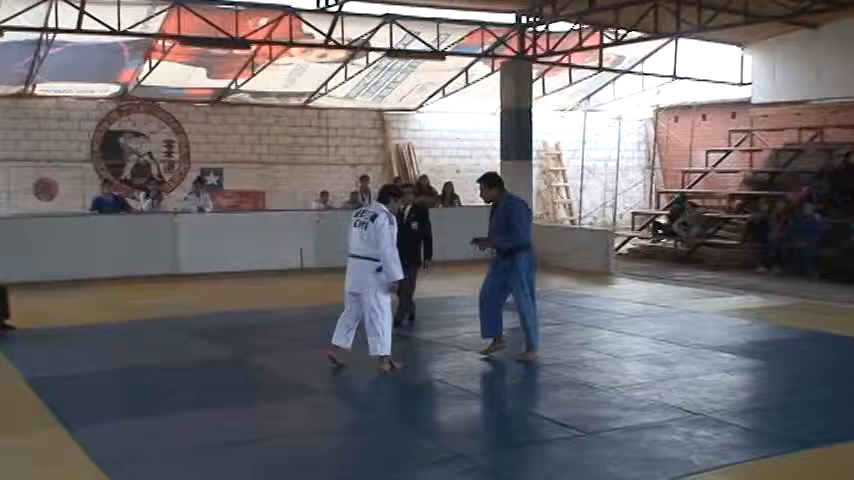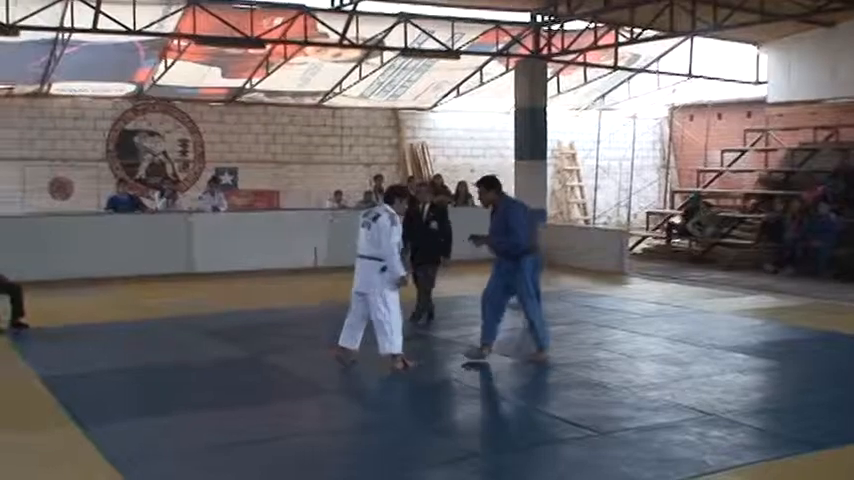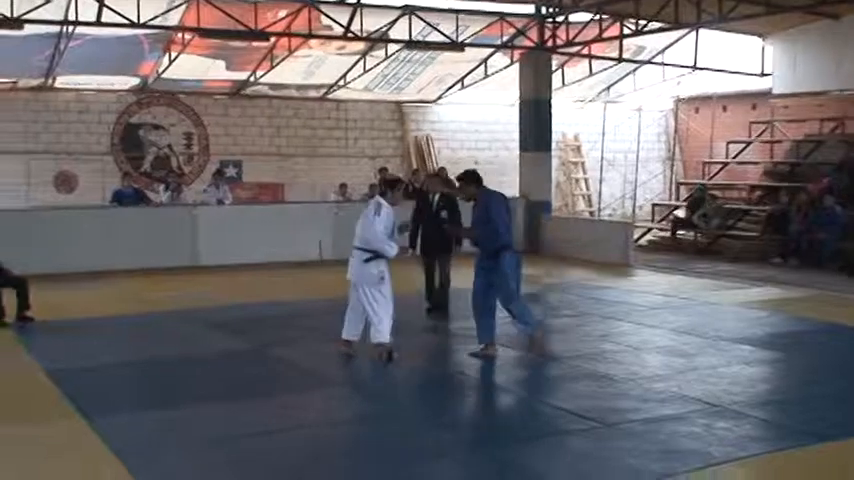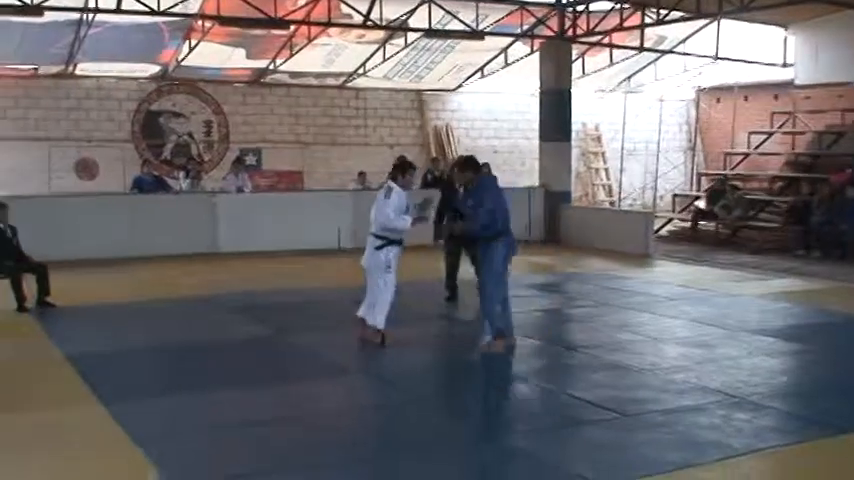
dt=0.2s
person 1, frame 1
left shoulder: (514, 206)
right shoulder: (497, 206)
left elbow: (521, 236)
left wrist: (492, 242)
right wrist: (488, 241)
left hip: (519, 260)
right hip: (503, 259)
left knee: (525, 304)
right knee: (488, 297)
left ankle: (531, 348)
right ankle: (497, 339)
person 1, frame 2
left shoulder: (513, 209)
right shoulder: (498, 209)
left elbow: (518, 239)
left wrist: (488, 241)
right wrist: (486, 240)
left hip: (523, 263)
right hip: (505, 263)
left knee: (531, 306)
right knee: (491, 302)
left ankle: (542, 348)
right ankle: (485, 347)
person 1, frame 3
left shoulder: (494, 201)
right shoulder: (480, 203)
left elbow: (499, 230)
left wrist: (471, 233)
right wrist: (467, 232)
left hip: (503, 258)
right hip: (486, 258)
left knee: (510, 300)
right knee: (481, 301)
left ankle: (534, 331)
right ankle: (489, 345)
person 1, frame 4
left shoulder: (486, 188)
right shoulder: (474, 189)
left elbow: (478, 219)
left wrist: (460, 227)
left hip: (498, 245)
right hip: (487, 244)
left knee: (490, 291)
right knee: (498, 291)
left ankle: (502, 335)
right ankle: (505, 335)
person 2, frame 1
left shoulder: (359, 213)
right shoulder: (386, 217)
left elbow: (355, 242)
right elbow: (387, 250)
right wrist: (395, 277)
left hip: (354, 268)
right hip: (373, 272)
left knee: (351, 312)
right knee: (380, 316)
left ankle: (335, 348)
right ankle: (384, 359)
person 2, frame 2
left shoulder: (368, 214)
right shoulder: (391, 218)
right elbow: (389, 249)
right wrist: (400, 274)
left hip: (362, 268)
right hip: (379, 271)
left knee: (358, 313)
right knee: (389, 315)
left ankle: (344, 348)
right ankle: (396, 357)
person 2, frame 3
left shoulder: (376, 206)
right shoulder: (380, 208)
right elbow: (373, 236)
left wrist: (398, 230)
right wrist: (394, 250)
left hip: (360, 261)
right hip: (371, 263)
left knee: (357, 305)
right knee: (381, 304)
left ankle: (347, 342)
right ankle: (381, 345)
person 2, frame 4
left shoulder: (396, 192)
right shoulder: (391, 192)
right elbow: (386, 219)
left wrist: (414, 215)
right wrist: (412, 220)
left hip: (380, 248)
right hip: (384, 250)
left knee: (377, 290)
right knee: (384, 291)
left ankle: (366, 326)
right ankle: (373, 330)
person 3, frame 1
left shoulder: (421, 212)
left elbow: (427, 236)
left wrist: (427, 257)
left hip: (412, 258)
left knee: (407, 289)
right knee: (401, 289)
left ankle: (399, 318)
right ankle: (410, 311)
person 3, frame 2
left shoulder: (440, 210)
right shoulder: (411, 211)
left elbow: (447, 234)
right elbow: (405, 234)
left wrist: (446, 254)
left hip: (431, 256)
right hip: (415, 255)
left knee: (425, 287)
right knee: (421, 287)
left ankle: (418, 316)
right ankle: (428, 311)
person 3, frame 3
left shoulder: (450, 200)
right shoulder: (421, 200)
left elbow: (457, 223)
right elbow: (415, 223)
left wrist: (457, 242)
right wrist: (412, 244)
left hip: (444, 246)
right hip: (427, 245)
left knee: (444, 276)
right knee: (429, 277)
left ankle: (442, 306)
right ankle: (433, 303)
person 3, frame 4
right shoulder: (447, 190)
right elbow: (441, 211)
right wrist: (437, 232)
right hip: (453, 234)
left knee: (478, 263)
right knee: (451, 265)
right ankle: (452, 292)
